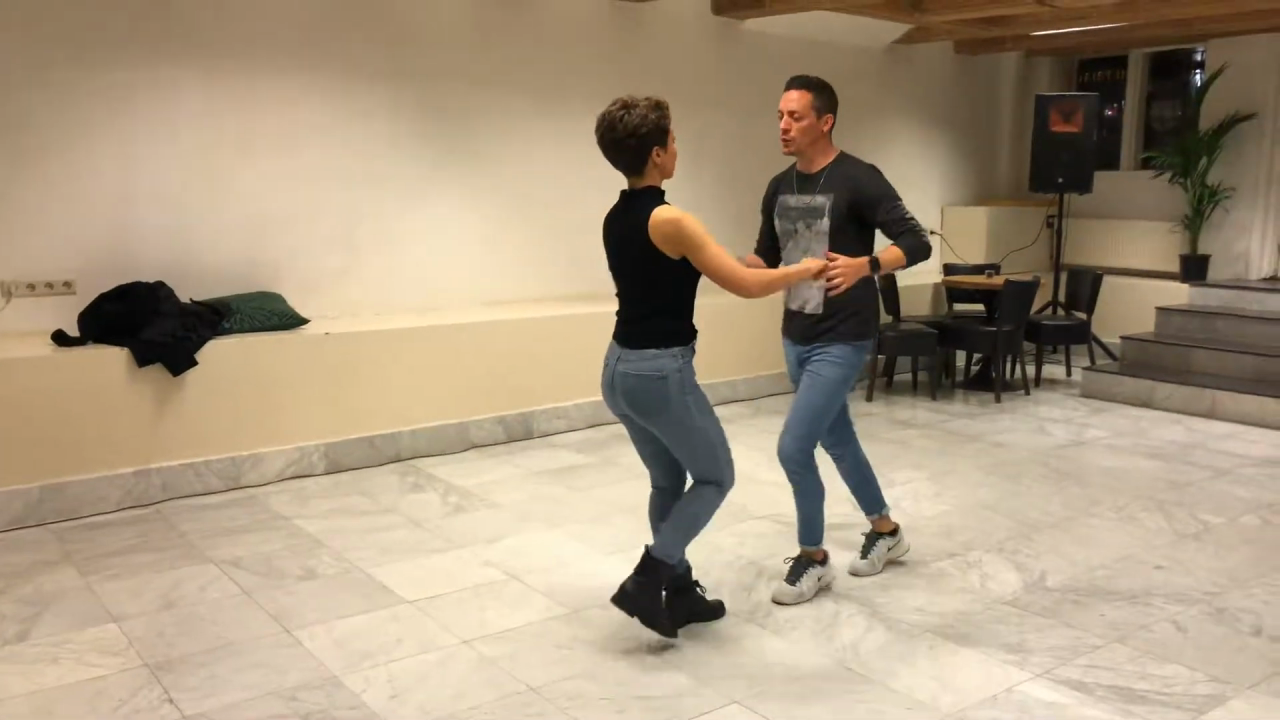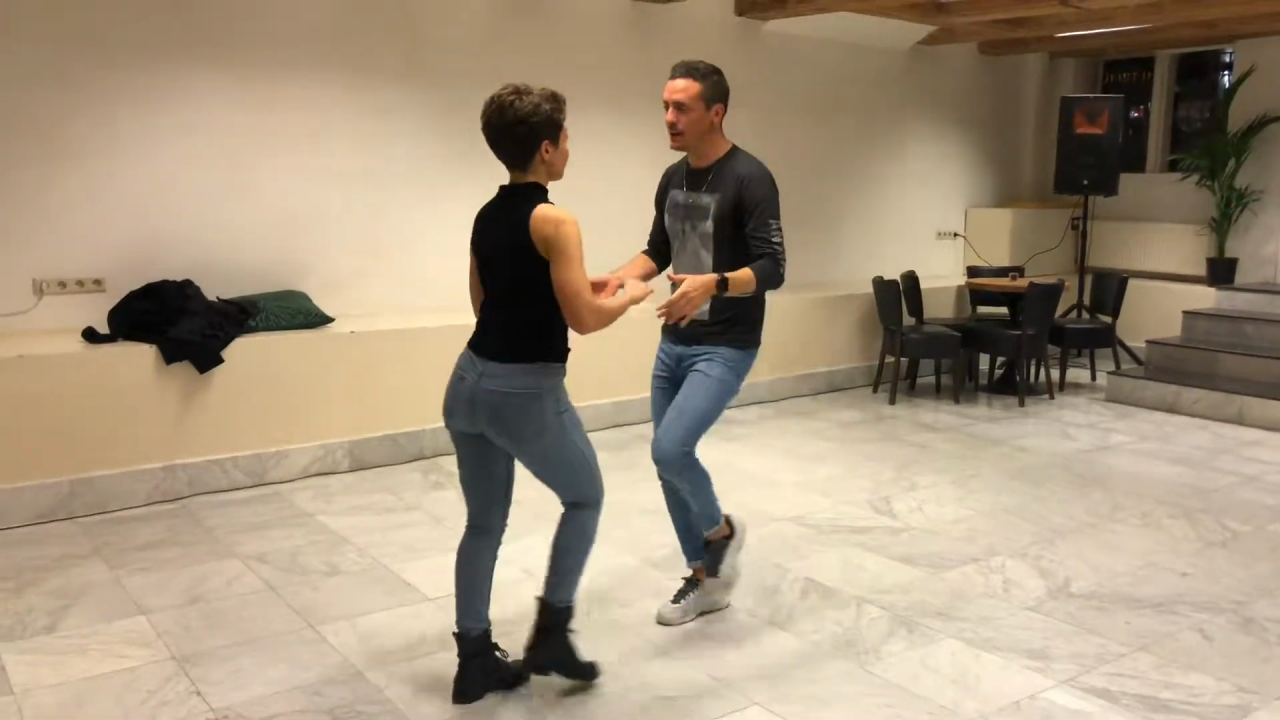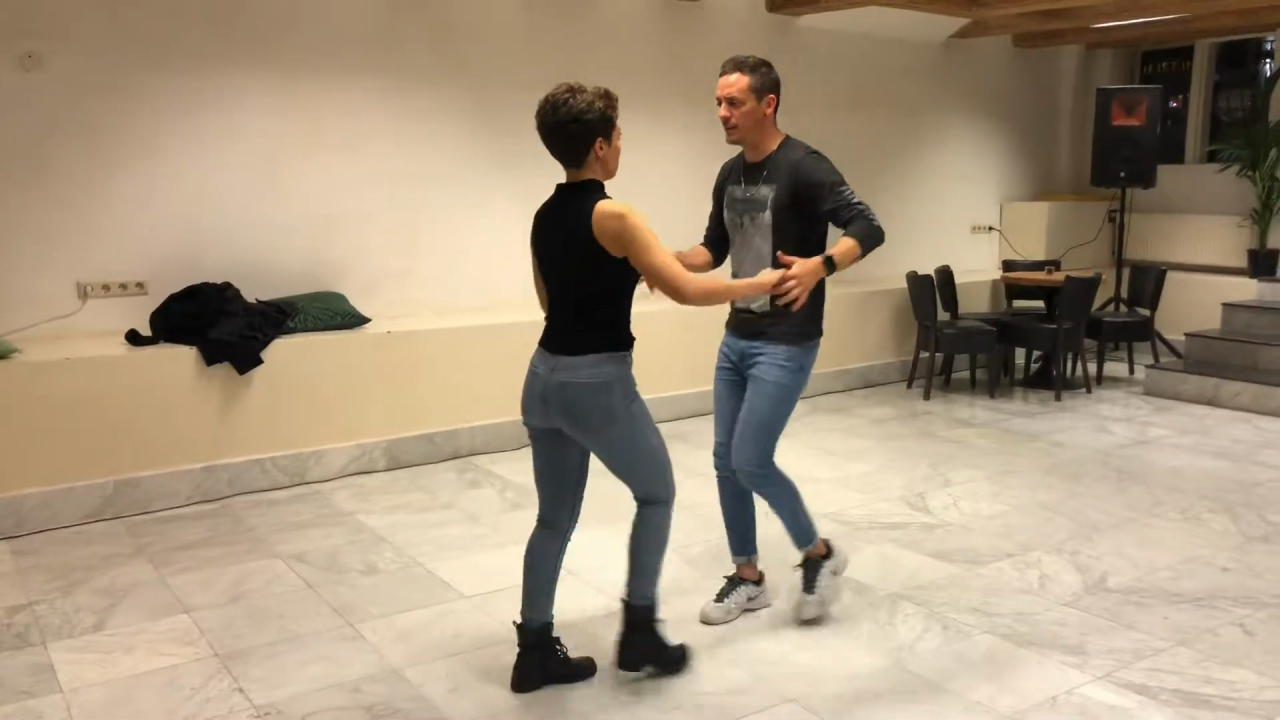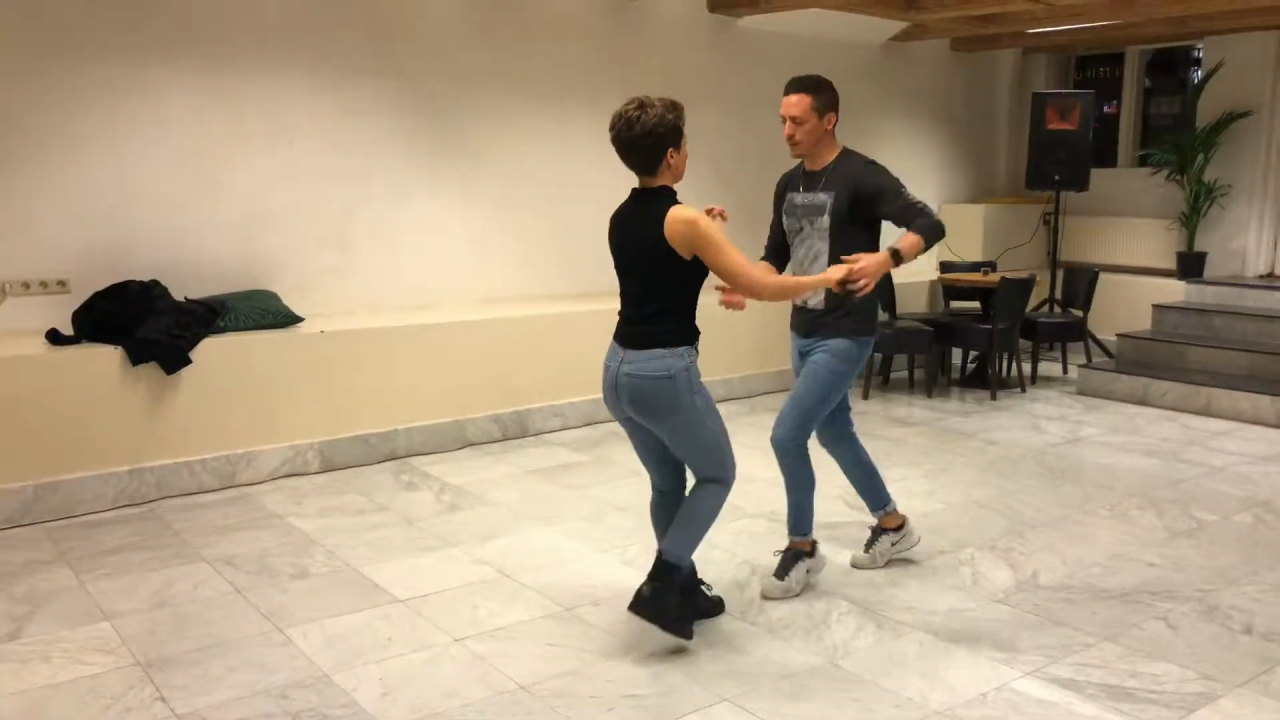
dt=1s
person 1, frame 1
left shoulder: (616, 218)
right shoulder: (668, 220)
right elbow: (746, 285)
left wrist: (691, 264)
right wrist: (802, 270)
left hip: (620, 369)
right hip: (660, 373)
left knee: (668, 481)
right knee: (715, 477)
left ankle: (680, 592)
right ankle: (646, 579)
person 1, frame 2
left shoulder: (487, 218)
right shoulder: (552, 222)
right elbow: (585, 318)
right wrist: (631, 293)
left hip: (469, 382)
right hip: (527, 391)
left knee: (483, 524)
right knee: (585, 497)
left ankle: (476, 659)
right ankle: (551, 633)
person 1, frame 3
left shoulder: (545, 217)
right shoulder: (611, 216)
right elbow: (686, 290)
right wrist: (761, 281)
left hip: (544, 377)
right hip: (597, 383)
left knee: (554, 517)
right knee: (657, 495)
left ankle: (535, 650)
right ankle: (638, 630)
person 1, frame 4
left shoulder: (621, 219)
right shoulder: (681, 221)
right elbow: (760, 288)
right wrist: (829, 277)
left hip: (619, 369)
right hip: (664, 374)
left knee: (667, 484)
right knee: (718, 475)
left ankle: (684, 591)
right ankle: (662, 586)
person 2, frame 1
left shoulder: (860, 180)
right shoulder: (777, 188)
left elbow: (917, 244)
right elbow: (765, 259)
left wrist: (866, 265)
left hip: (841, 343)
right hip: (795, 340)
left knee: (792, 447)
right knee: (836, 439)
left ankle: (811, 559)
right ankle: (886, 530)
person 2, frame 2
left shoulder: (749, 178)
right shoulder: (671, 179)
left elbow: (772, 270)
left wrist: (714, 285)
right wrist: (616, 280)
left hip: (725, 347)
right hip: (673, 344)
left knee: (670, 449)
right knee: (670, 457)
left ankle: (719, 533)
right ankle: (708, 576)
person 2, frame 3
left shoulder: (804, 167)
right shoulder: (728, 175)
left elbow: (869, 230)
left wrist: (821, 264)
right wrist: (677, 261)
left hip: (787, 343)
right hip: (736, 339)
left knee: (752, 462)
right knee: (727, 459)
left ankle: (818, 554)
right ankle: (747, 576)
person 2, frame 4
left shoulder: (860, 176)
right shoulder: (788, 184)
left elbow: (929, 227)
right elbow: (775, 256)
left wrist: (888, 258)
right wrist: (744, 287)
left hip: (843, 337)
right hip: (803, 334)
left knee: (786, 435)
right knee: (834, 435)
left ankle: (802, 548)
right ankle: (894, 525)
